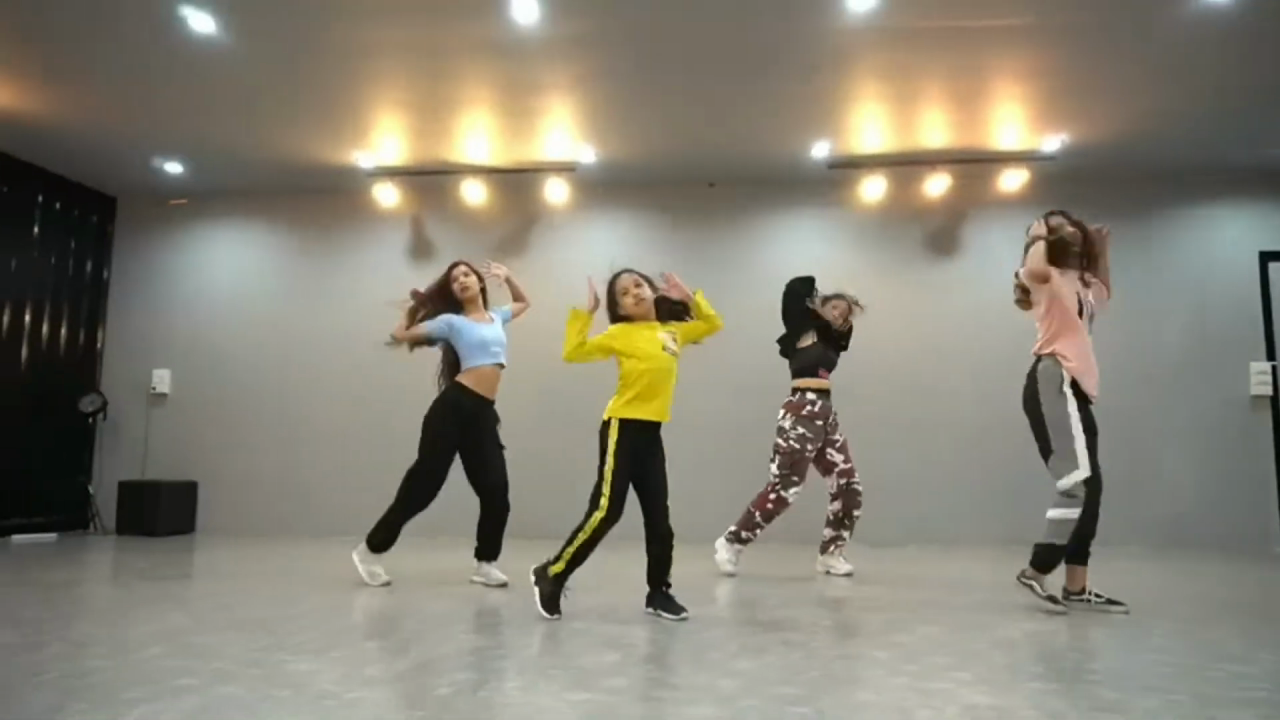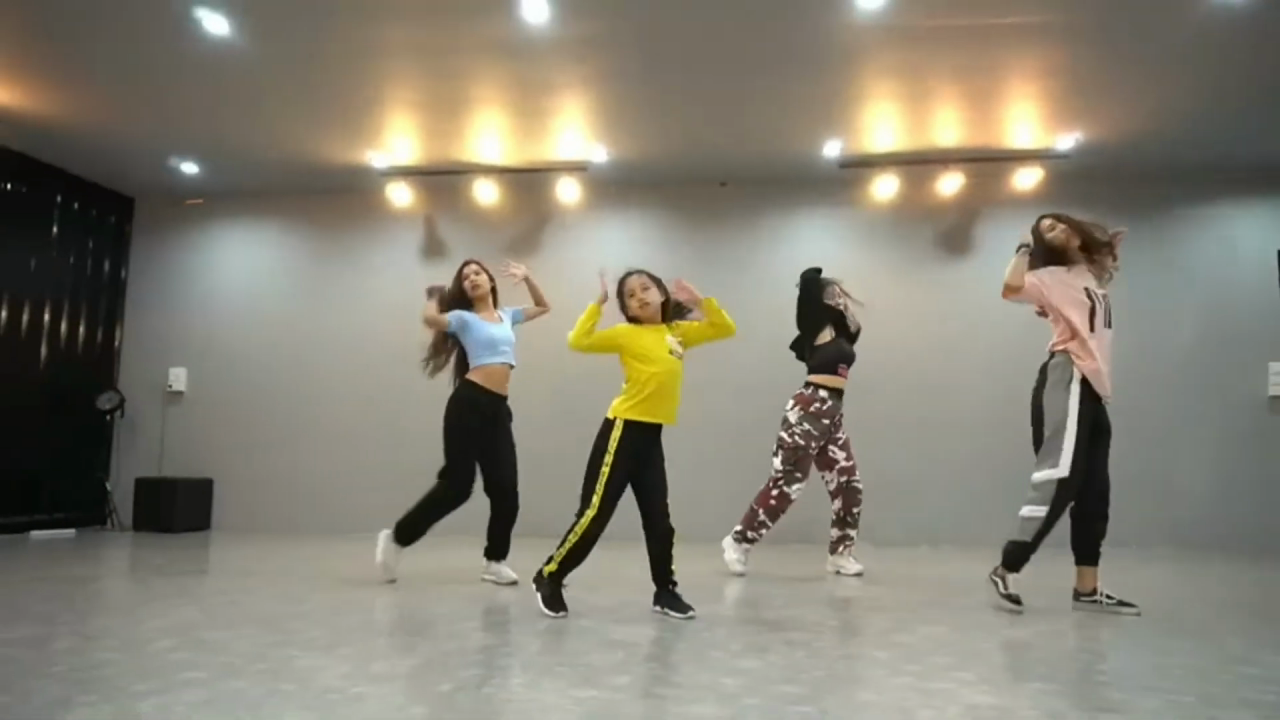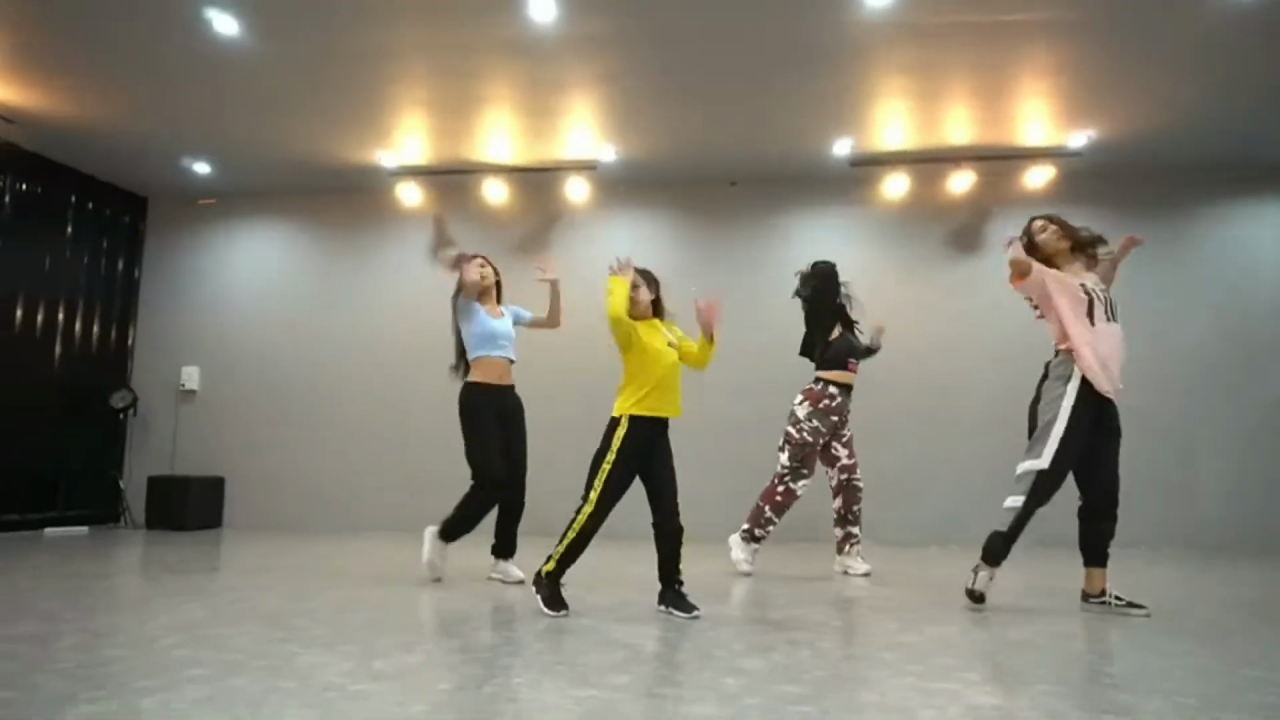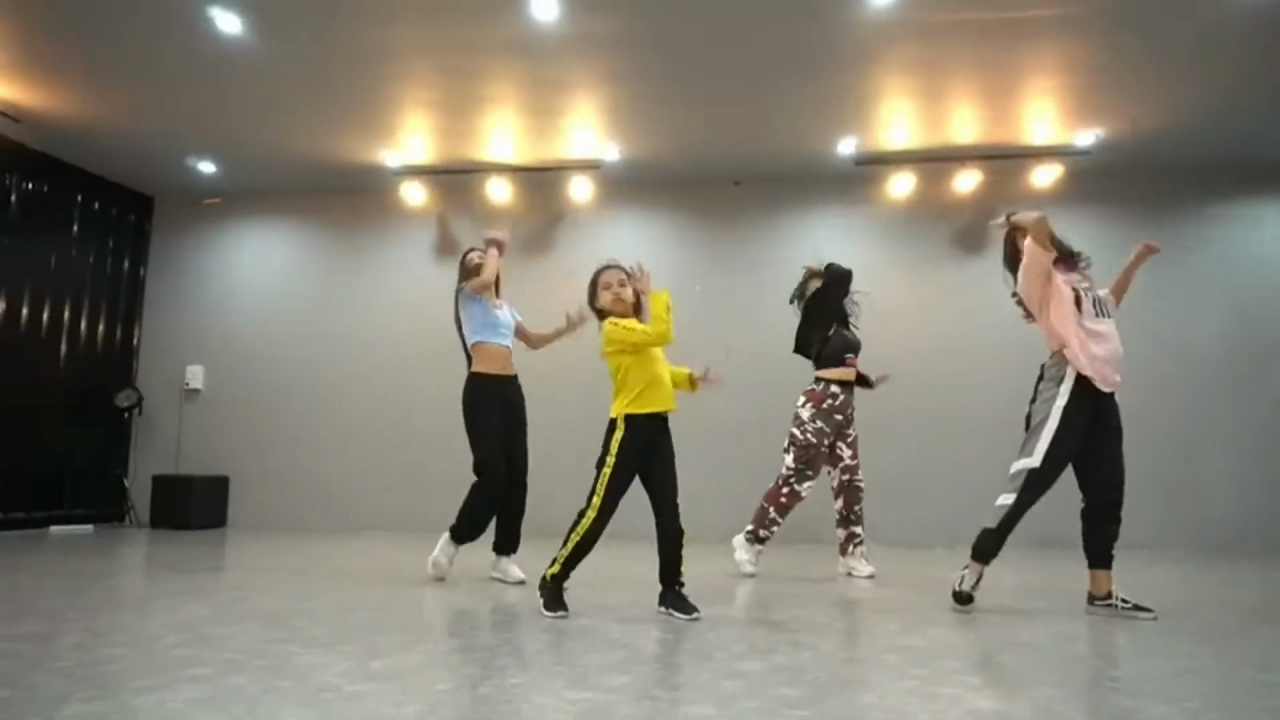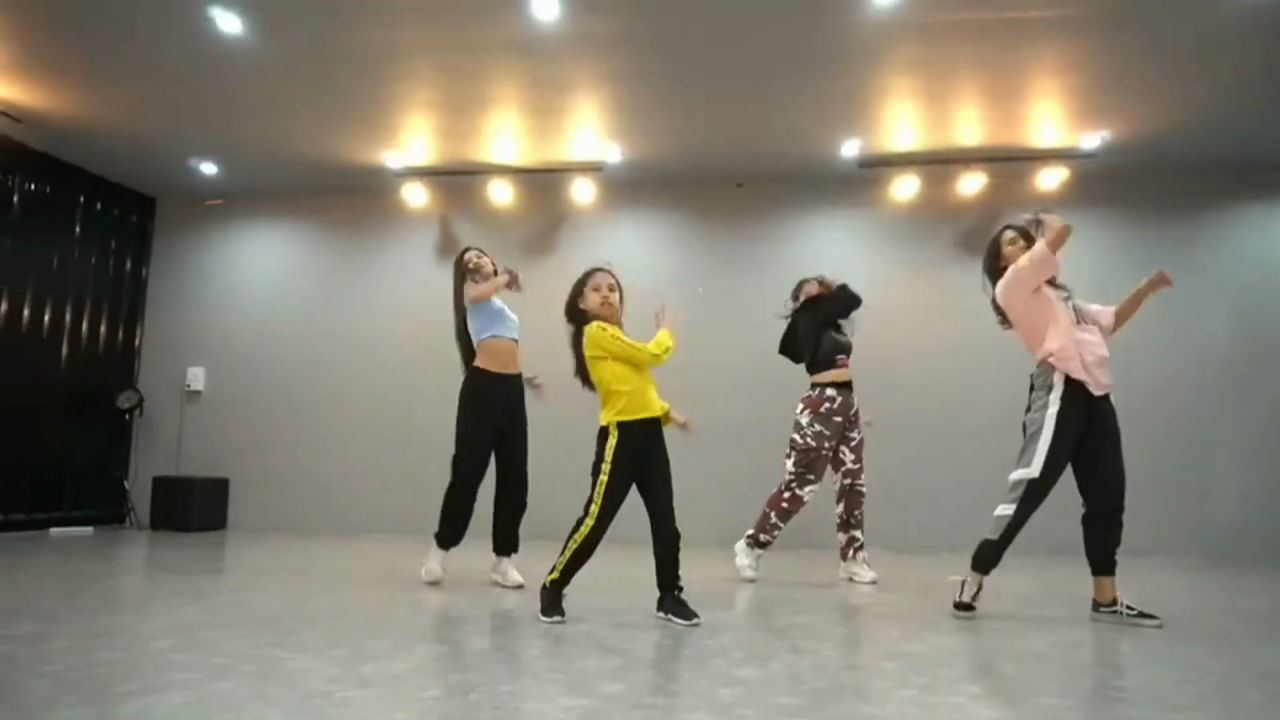
dt=0.1s
person 1, frame 1
left shoulder: (1081, 281)
right shoulder: (1049, 277)
left elbow: (1103, 291)
right elbow: (1034, 271)
left wrist: (1100, 246)
right wrist: (1037, 238)
left hip: (1073, 387)
right hip: (1055, 382)
left knee: (1085, 486)
right knee: (1078, 482)
left ankle: (1076, 587)
right ankle: (1036, 571)
person 1, frame 2
left shoulder: (1092, 274)
right shoulder: (1051, 277)
right elbow: (1011, 287)
left wrist: (1110, 248)
right wrist: (1023, 254)
left hip: (1094, 389)
right hip: (1069, 382)
left knee: (1094, 491)
right knee: (1057, 481)
left ankle: (1087, 587)
right ankle: (1005, 571)
person 1, frame 3
left shoulder: (1090, 273)
right shoulder: (1047, 277)
right elbow: (1018, 268)
left wrist: (1120, 255)
right wrist: (1017, 246)
left hip: (1101, 390)
right hip: (1071, 381)
left knee: (1102, 492)
right knee: (1041, 475)
left ankle: (1096, 589)
right ankle: (986, 567)
person 1, frame 4
left shoulder: (1076, 276)
right shoulder: (1033, 274)
left elbow: (1109, 301)
right elbow: (1039, 225)
left wrist: (1135, 262)
right wrist: (1028, 225)
left hip: (1100, 389)
right hip: (1065, 382)
left knee: (1106, 492)
right knee: (1032, 476)
left ankle: (1101, 593)
right ankle: (974, 568)
person 1, frame 5
left shoulder: (1053, 290)
right shoulder: (1014, 283)
left elbow: (1110, 321)
right elbow: (1062, 229)
left wrist: (1147, 288)
right wrist: (1044, 228)
left hip: (1094, 394)
right hip: (1058, 388)
left knee: (1106, 498)
right knee: (1031, 484)
left ankle: (1106, 600)
right ankle: (974, 579)
person 2, frame 1
left shoulder: (674, 329)
right shoulder: (619, 333)
left elbow: (714, 325)
right elbow: (571, 353)
left wrist: (688, 297)
right wrist: (585, 310)
left hip: (651, 430)
right hip: (622, 427)
left knee: (658, 515)
right knee: (607, 509)
left ankle: (658, 591)
right ankle: (550, 576)
person 2, frame 2
left shoulder: (682, 330)
right shoulder: (626, 334)
left elbow: (726, 328)
right elbow: (577, 341)
left wrist: (700, 301)
right wrist: (597, 303)
left hip: (651, 433)
right hip: (624, 429)
left knee: (658, 517)
right knee: (596, 511)
left ankle: (665, 591)
right ankle: (548, 578)
person 2, frame 3
left shoulder: (668, 329)
right shoulder: (628, 329)
left elbow: (698, 360)
right elbow: (615, 313)
left wrist: (708, 332)
right wrist: (619, 279)
left hip: (658, 429)
right hip: (630, 425)
left knee: (668, 513)
right knee: (595, 505)
left ankle: (670, 590)
right ankle: (548, 577)
person 2, frame 4
left shoulder: (640, 330)
right shoulder: (613, 327)
left elbow: (662, 374)
right elbow: (658, 332)
left wrist: (694, 378)
right wrist: (656, 294)
left hip: (657, 426)
right hip: (628, 425)
left knee: (669, 513)
right knee: (599, 508)
left ankle: (671, 591)
right ankle: (552, 581)
person 2, frame 5
left shoulder: (621, 340)
right shoulder: (596, 332)
right elbow: (652, 355)
left wrist: (669, 413)
right wrist: (666, 332)
left hip: (650, 432)
right hip: (620, 432)
left knee: (665, 518)
right knee: (596, 517)
left ankle: (670, 596)
right ankle: (552, 588)
person 3, frame 1
left shoulder: (496, 317)
right shoulder: (451, 321)
left elbow: (523, 303)
right elbow: (400, 336)
left wrist: (507, 278)
right wrist: (416, 305)
left hip: (482, 412)
right hip: (455, 405)
left knee: (496, 490)
right knee: (423, 484)
left ankle: (485, 563)
right ankle: (370, 550)
person 3, frame 2
left shoulder: (507, 316)
right shoulder: (462, 317)
left elbow: (543, 307)
right elbow: (432, 319)
left wrist: (526, 279)
right wrist: (433, 296)
left hip: (495, 410)
right hip: (466, 406)
left knee: (505, 491)
right knee: (455, 487)
left ankle: (495, 561)
right ankle: (395, 539)
person 3, frame 3
left shoulder: (508, 312)
right shoulder: (467, 305)
left elbow: (552, 322)
right elbow: (468, 283)
left wrist: (553, 286)
right wrist: (460, 263)
left hip: (508, 399)
right hip: (479, 398)
left knee: (514, 480)
right knee: (491, 478)
left ankle: (503, 559)
right ankle: (442, 536)
person 3, frame 4
left shoulder: (504, 307)
right shoulder: (469, 293)
left elbow: (533, 342)
right elbow: (486, 279)
left wrist: (567, 327)
right wrist: (492, 246)
left hip: (511, 390)
right hip: (481, 390)
left knee: (515, 478)
right knee: (492, 474)
left ankle: (504, 557)
right ankle: (453, 541)
person 3, frame 5
left shoulder: (501, 305)
right shoulder: (472, 291)
right elbow: (479, 292)
left wrist: (524, 377)
right wrist: (505, 279)
left hip: (509, 392)
right hip: (482, 388)
left knee: (514, 479)
right knee: (467, 473)
left ankle: (503, 559)
right ankle: (441, 548)
person 4, frame 1
left shoulder: (829, 339)
right shoulder: (802, 325)
right elbow: (795, 290)
left wrist: (847, 318)
right wrist: (814, 299)
left hip: (824, 413)
right hip: (800, 412)
left knee: (849, 487)
right knee: (783, 487)
left ankle: (831, 554)
right ankle: (731, 543)
person 4, frame 2
left shoulder: (837, 326)
right shoulder: (816, 319)
right elbow: (810, 281)
left wrist: (854, 325)
right wrist: (817, 279)
left hip: (831, 411)
right hip: (808, 408)
left knee: (849, 485)
right knee: (787, 483)
left ankle: (841, 553)
right ankle: (738, 543)
person 4, frame 3
left shoulder: (840, 321)
right shoulder: (824, 315)
right elbow: (825, 274)
left wrist: (874, 345)
right wrist: (814, 275)
left hip: (839, 407)
right hip: (818, 403)
left knee: (848, 482)
right knee: (792, 479)
left ankle: (848, 553)
right ankle: (745, 541)
person 4, frame 4
left shoulder: (833, 318)
right shoulder: (818, 308)
right elbow: (841, 276)
left wrist: (869, 381)
right wrist: (826, 274)
left hip: (843, 404)
right hip: (820, 403)
left knee: (850, 480)
right knee: (796, 478)
left ankle: (851, 554)
right ankle: (749, 542)
person 4, frame 5
left shoulder: (824, 323)
right shoulder: (810, 315)
right elbow: (850, 300)
right wrist: (832, 288)
left hip: (846, 407)
right hip: (820, 408)
left knee: (852, 485)
right knee: (800, 484)
left ankle: (853, 559)
right ankle: (750, 547)
